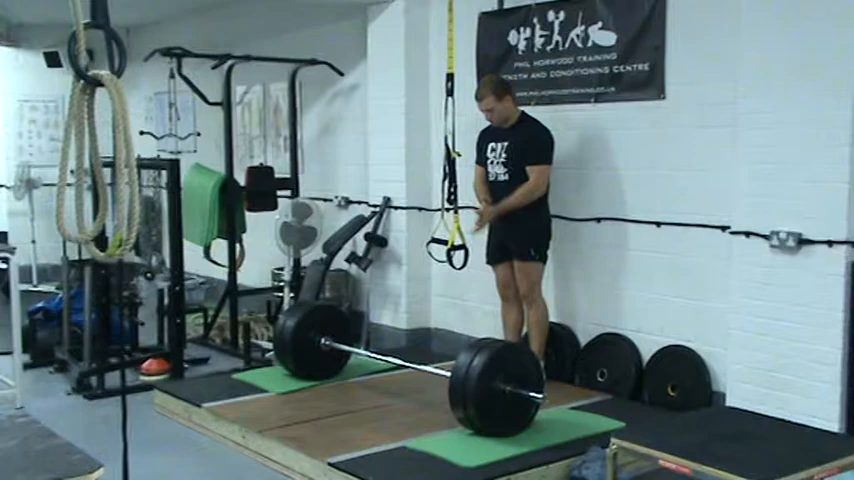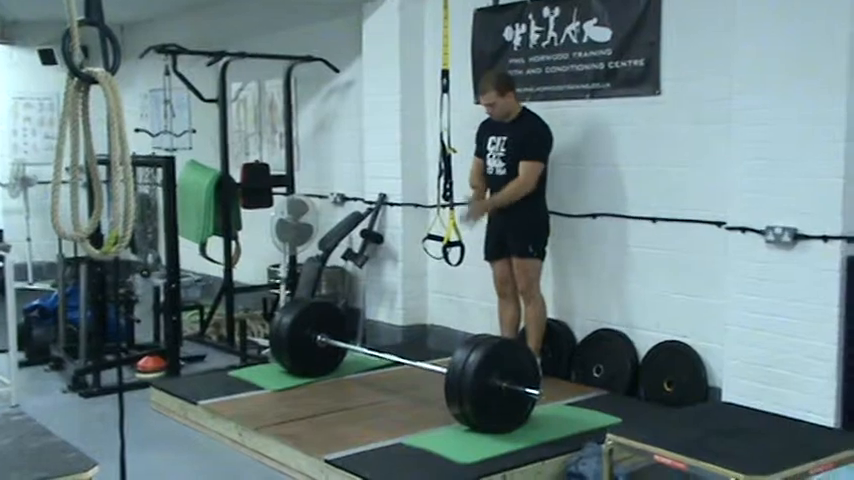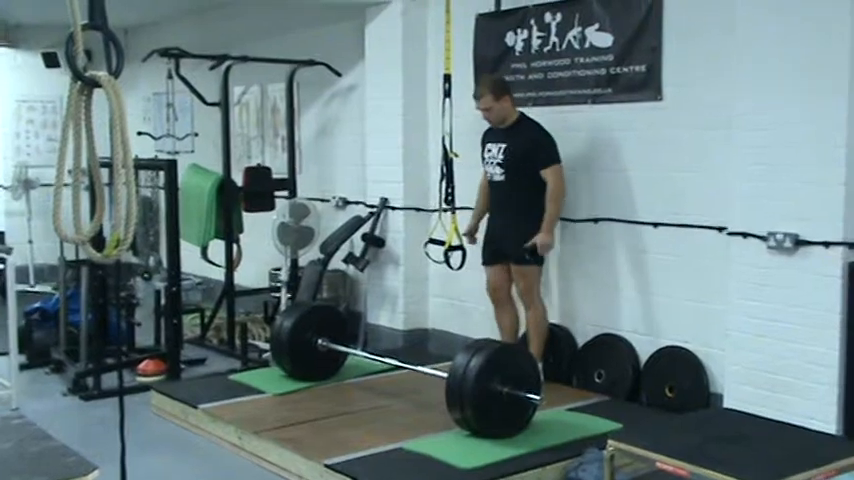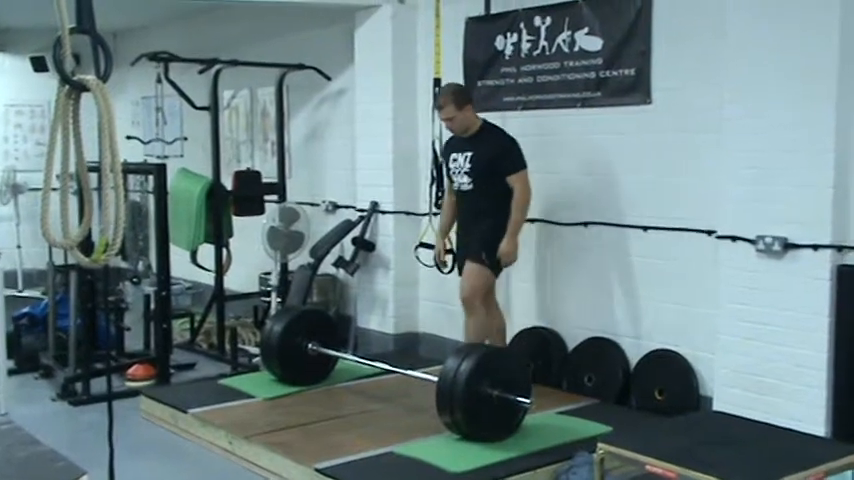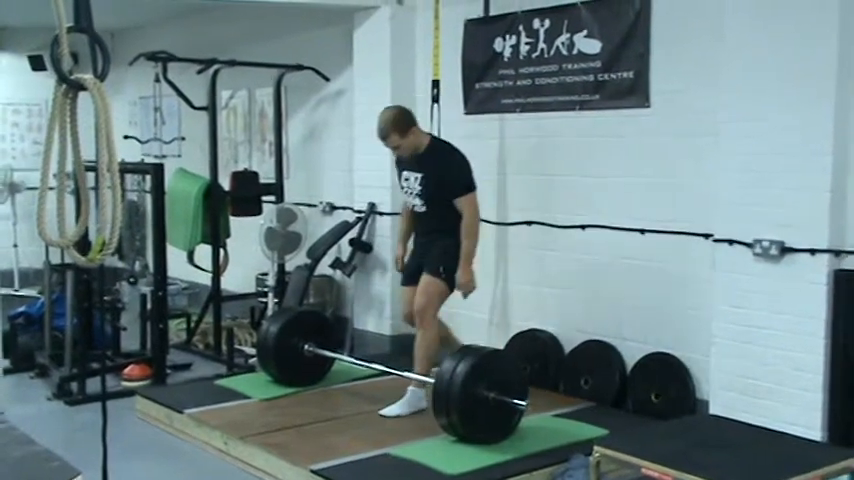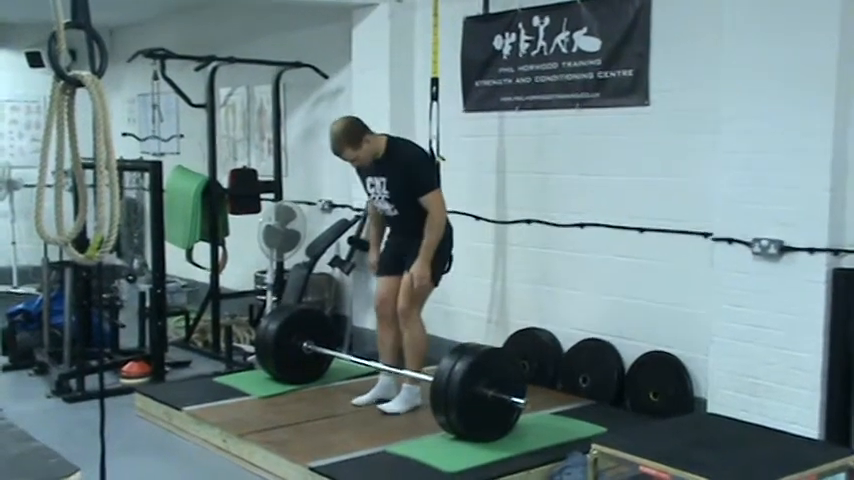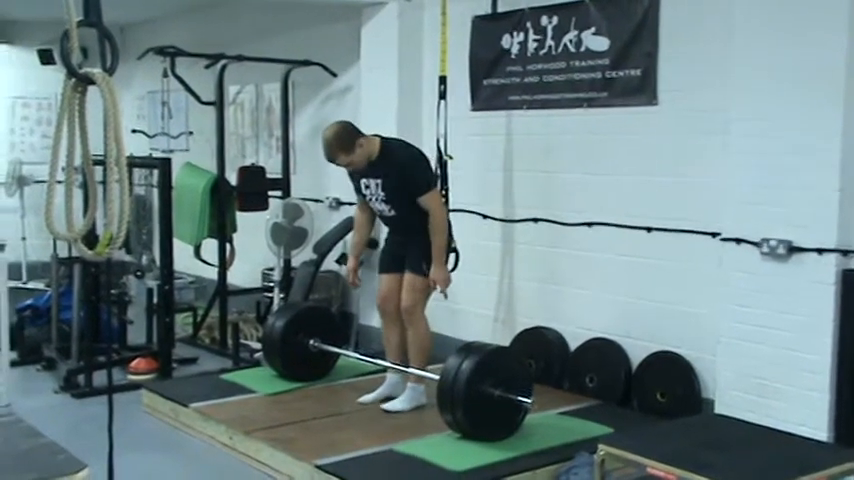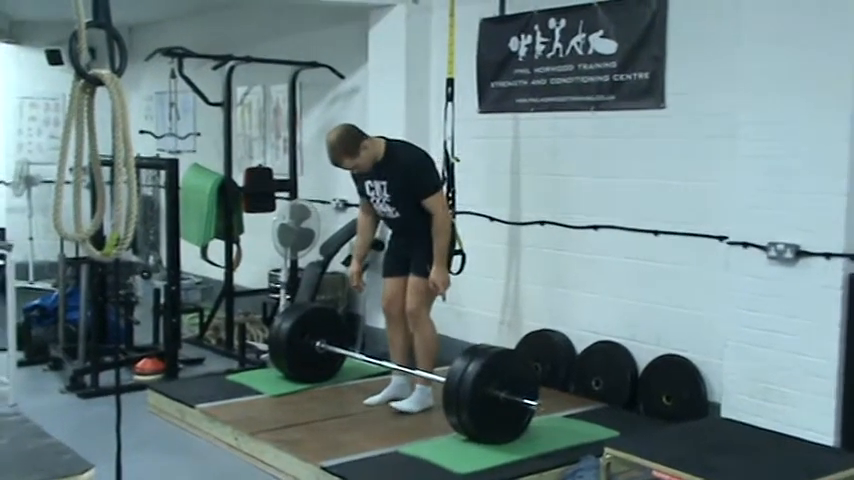
dt=0.4s
person 1, frame 1
left shoulder: (535, 133)
right shoulder: (486, 135)
left elbow: (538, 185)
right elbow: (480, 178)
left wrist: (496, 209)
right wrist: (485, 207)
left hip: (529, 226)
right hip: (499, 226)
left knee: (529, 294)
right knee: (507, 295)
person 1, frame 2
left shoulder: (534, 129)
right shoulder: (486, 128)
left elbow: (525, 181)
right elbow: (478, 169)
left wrist: (487, 205)
right wrist: (478, 192)
left hip: (526, 221)
right hip: (498, 221)
left knee: (528, 290)
right knee: (504, 290)
person 1, frame 3
left shoulder: (533, 135)
right shoulder: (489, 135)
left elbow: (555, 184)
left wrist: (547, 230)
right wrist: (474, 220)
left hip: (525, 230)
right hip: (496, 227)
left knee: (529, 297)
right knee: (497, 295)
left ankle: (534, 366)
person 1, frame 4
left shoulder: (498, 142)
right shoulder: (450, 146)
left elbow: (521, 189)
left wrist: (511, 237)
right wrist: (441, 236)
left hip: (492, 230)
right hip: (466, 230)
left knee: (469, 295)
right knee: (483, 302)
person 1, frame 5
left shoulder: (449, 160)
right shoulder: (403, 159)
left elbow: (471, 214)
left wrist: (466, 267)
right wrist: (401, 245)
left hip: (450, 243)
right hip: (423, 242)
left knee: (423, 311)
right knee: (410, 313)
left ankle: (417, 393)
person 1, frame 6
left shoulder: (411, 159)
right shoulder: (365, 164)
left elbow: (437, 211)
left wrist: (423, 261)
right wrist: (374, 248)
left hip: (429, 240)
right hip: (398, 239)
left knee: (407, 309)
right knee: (384, 307)
left ankle: (411, 391)
right ankle: (387, 383)
person 1, frame 7
left shoulder: (406, 159)
right shoulder: (356, 166)
left elbow: (437, 210)
right elbow: (364, 210)
left wrist: (439, 263)
right wrist: (354, 256)
left hip: (426, 238)
right hip: (397, 237)
left knee: (410, 307)
right knee: (386, 305)
left ankle: (415, 389)
right ankle: (394, 381)
person 1, frame 8
left shoulder: (412, 161)
right shoulder: (360, 167)
left elbow: (441, 212)
right elbow: (367, 212)
left wrist: (440, 265)
right wrist: (357, 259)
left hip: (430, 240)
right hip: (401, 239)
left knee: (416, 310)
right knee: (392, 309)
left ankle: (424, 391)
right ankle: (400, 383)
